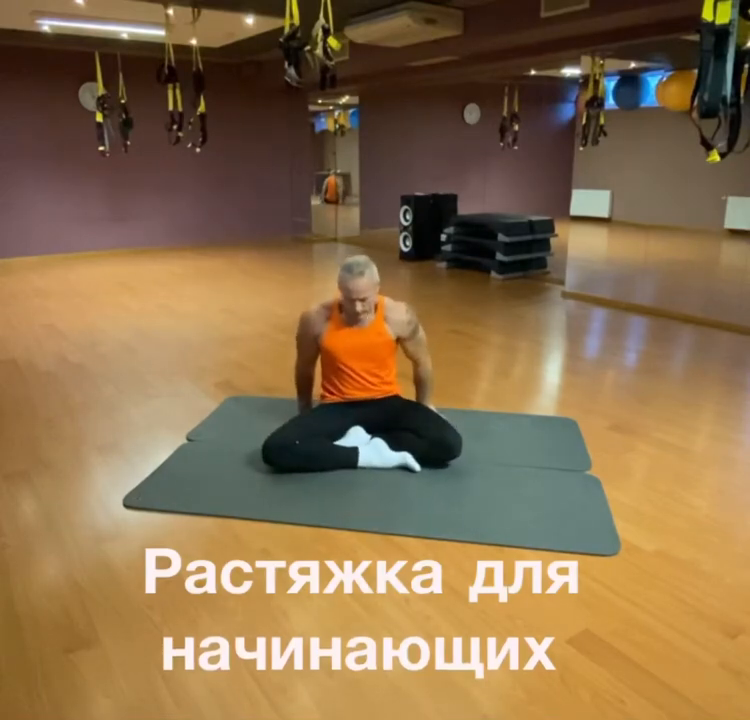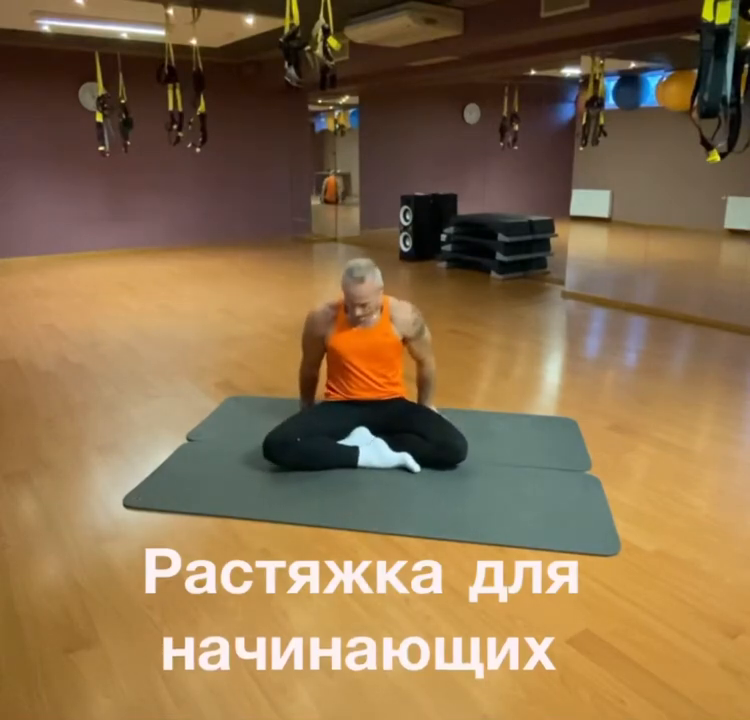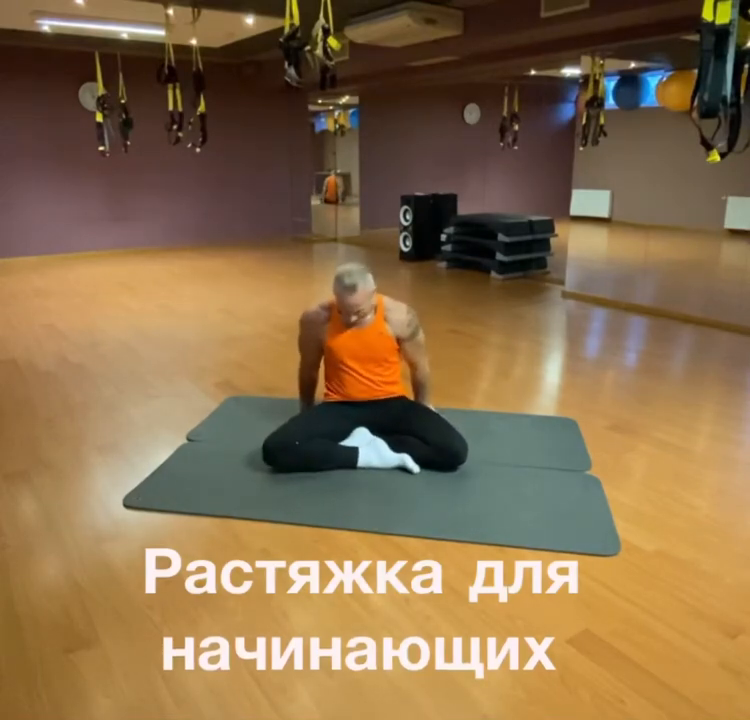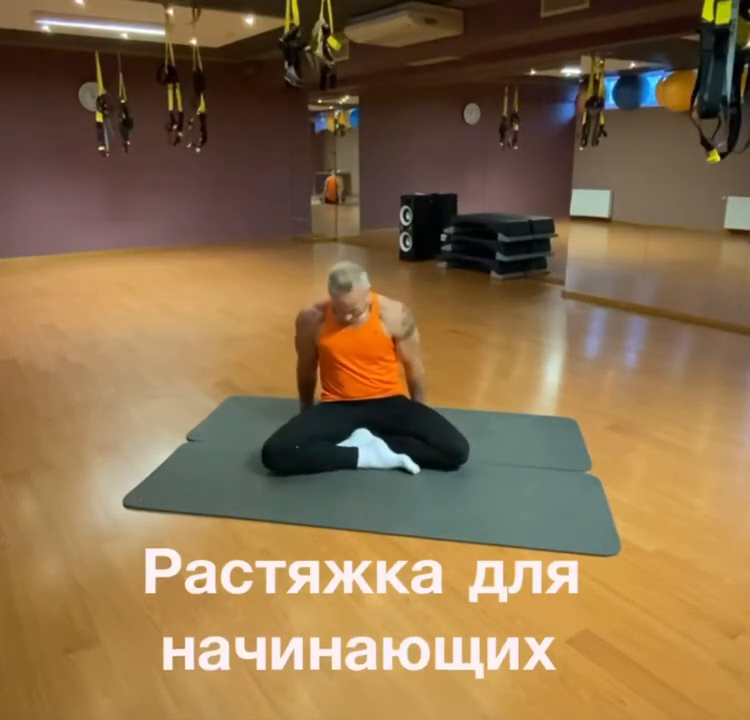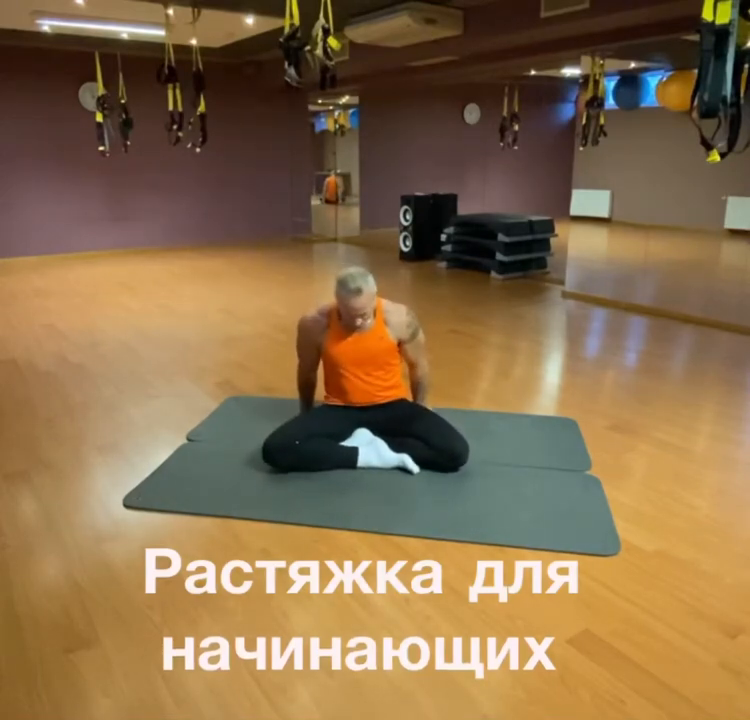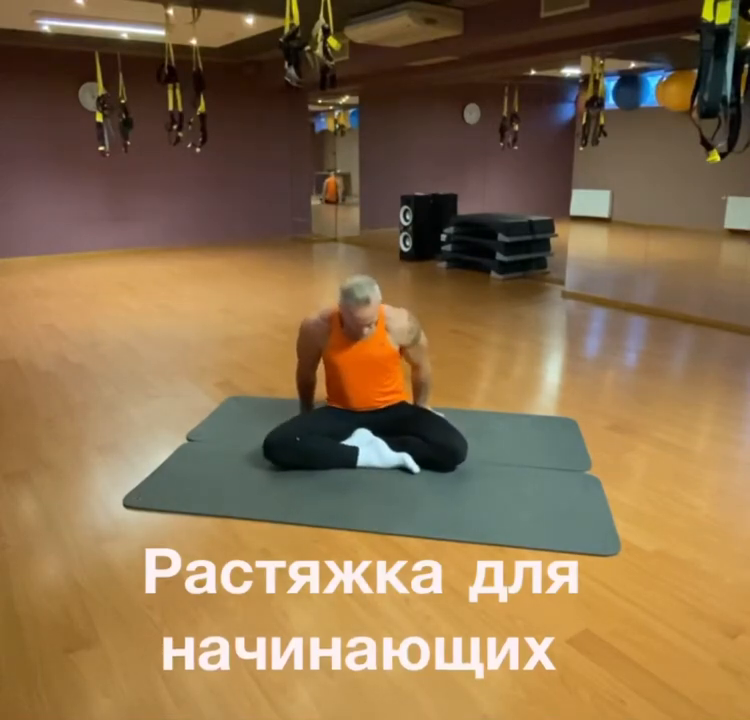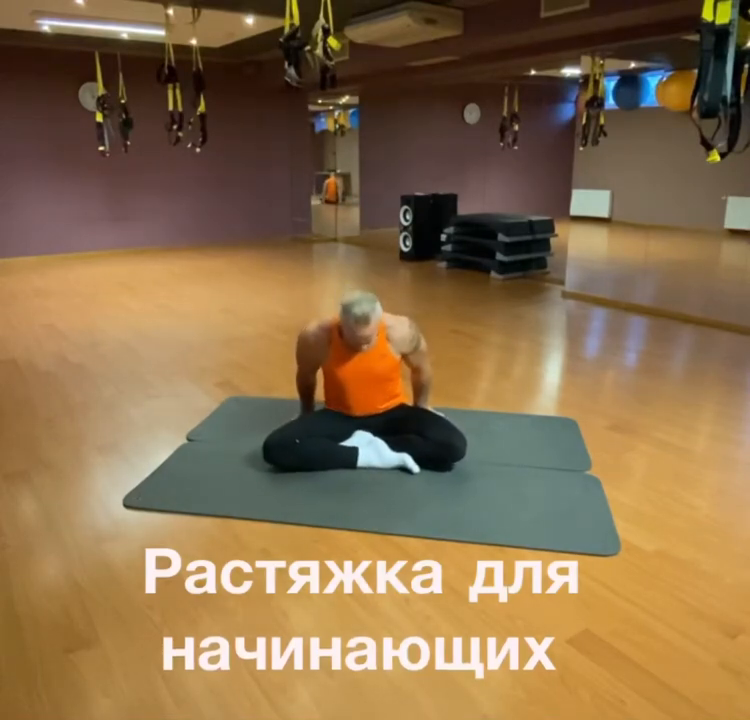
dt=0.4s
person 1, frame 1
left shoulder: (399, 317)
right shoulder: (316, 320)
left elbow: (421, 362)
right elbow: (305, 367)
left wrist: (425, 405)
right wrist: (304, 411)
left hip: (387, 403)
right hip: (338, 407)
left knee: (449, 445)
right knee: (275, 450)
left ankle: (361, 441)
right ankle: (366, 456)
person 1, frame 2
left shoulder: (404, 317)
right shoulder: (322, 319)
left elbow: (425, 362)
right elbow: (310, 368)
left wrist: (426, 406)
right wrist: (306, 411)
left hip: (391, 405)
right hip: (341, 406)
left knee: (455, 448)
right knee: (276, 446)
left ankle: (363, 442)
right ankle: (366, 454)
person 1, frame 3
left shoulder: (399, 317)
right shoulder: (316, 320)
left elbow: (418, 365)
right elbow: (308, 369)
left wrist: (423, 407)
right wrist: (306, 413)
left hip: (391, 403)
right hip: (340, 406)
left knee: (455, 451)
right knee: (276, 450)
left ankle: (365, 442)
right ankle: (368, 455)
person 1, frame 4
left shoulder: (394, 315)
right shoulder: (311, 319)
left elbow: (413, 365)
right elbow: (306, 369)
left wrist: (419, 413)
right wrist: (306, 412)
left hip: (389, 403)
right hip: (338, 406)
left knee: (456, 450)
right knee: (275, 453)
left ankle: (366, 442)
right ankle: (370, 455)
person 1, frame 5
left shoulder: (398, 318)
right shoulder: (314, 325)
left elbow: (418, 365)
right elbow: (307, 372)
left wrist: (420, 407)
right wrist: (307, 414)
left hip: (391, 406)
right hip: (340, 410)
left knee: (456, 452)
right knee: (275, 450)
left ankle: (362, 444)
right ankle: (371, 455)
person 1, frame 6
left shoulder: (400, 324)
right shoulder: (316, 328)
left elbow: (421, 366)
right elbow: (306, 372)
left wrist: (421, 406)
right wrist: (306, 413)
left hip: (392, 410)
right hip: (341, 413)
left knee: (454, 449)
right knee: (276, 446)
left ankle: (364, 443)
right ankle: (372, 454)
person 1, frame 7
left shoulder: (400, 332)
right shoulder: (315, 338)
left elbow: (421, 369)
right elbow: (305, 376)
left wrist: (421, 407)
right wrist: (306, 414)
left hip: (392, 413)
right hip: (339, 416)
left knee: (453, 446)
right knee: (275, 448)
left ankle: (362, 445)
right ankle: (370, 455)
